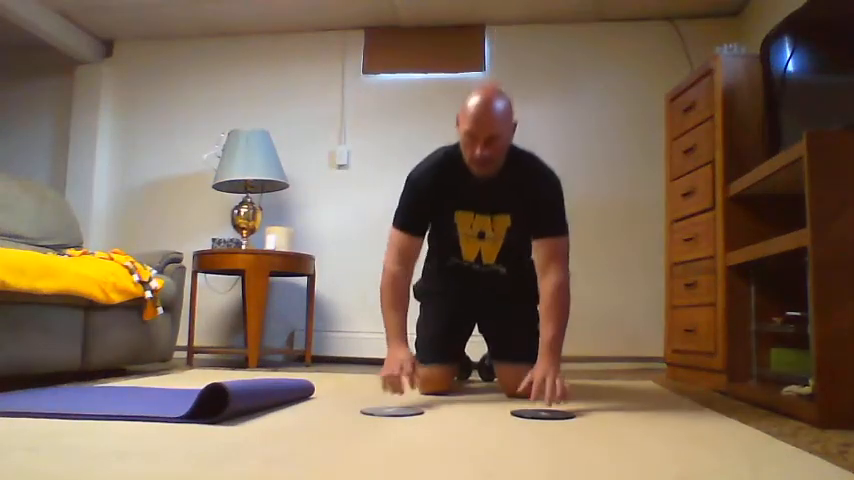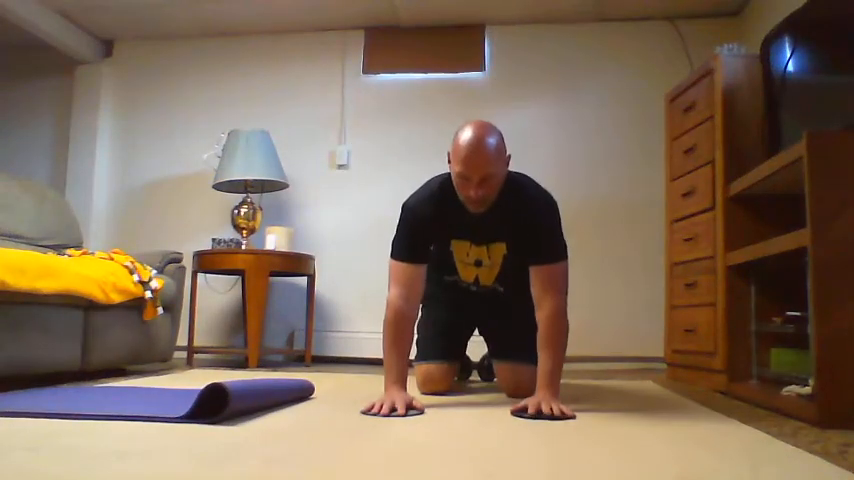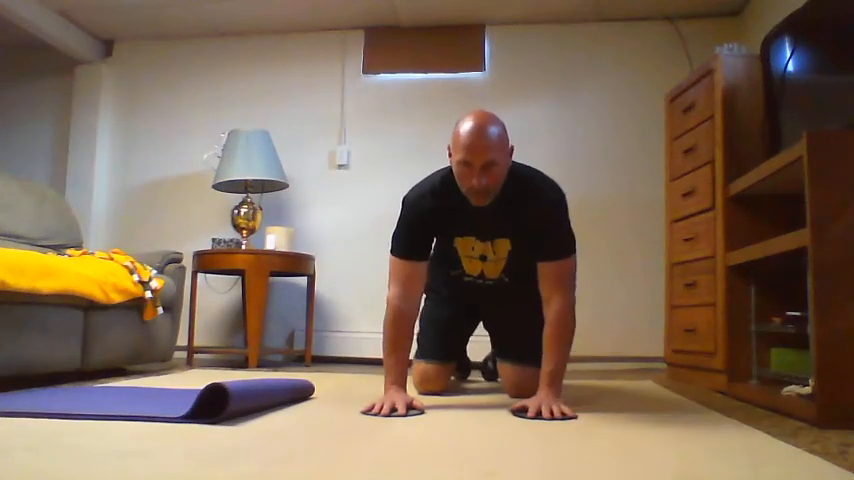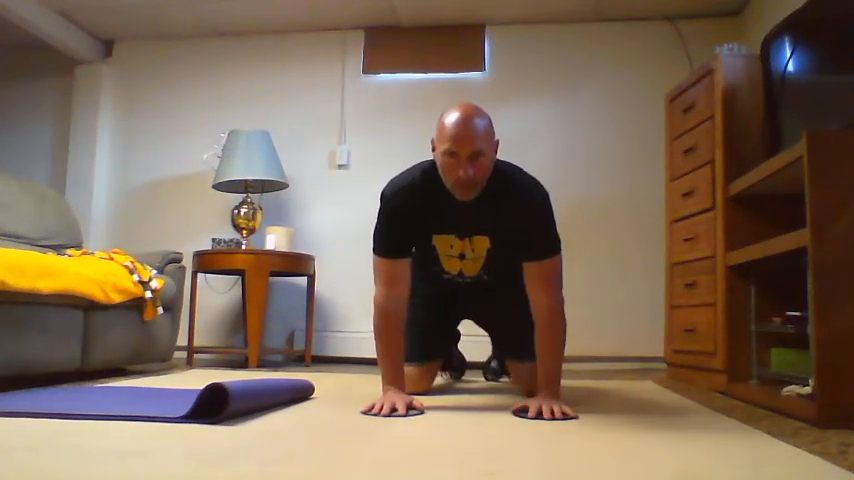
dt=0.4s
person 1, frame 1
left shoulder: (539, 181)
right shoulder: (428, 176)
left elbow: (553, 273)
right elbow: (397, 265)
left wrist: (549, 360)
right wrist: (397, 345)
left hip: (510, 288)
right hip: (446, 285)
left knee: (521, 385)
right knee: (431, 382)
left ankle: (496, 356)
right ankle: (458, 361)
person 1, frame 2
left shoulder: (537, 205)
right shoulder: (421, 206)
left elbow: (551, 301)
right elbow: (401, 298)
left wrist: (546, 390)
right wrist: (394, 386)
left hip: (511, 296)
right hip: (447, 293)
left knee: (521, 386)
right knee: (432, 382)
left ankle: (495, 361)
right ankle: (459, 360)
person 1, frame 3
left shoulder: (544, 198)
right shoulder: (422, 201)
left elbow: (559, 298)
right elbow: (402, 297)
left wrist: (549, 390)
right wrist: (395, 387)
left hip: (518, 289)
right hip: (451, 286)
left knee: (523, 386)
right knee: (429, 382)
left ankle: (499, 359)
right ankle: (457, 357)
person 1, frame 4
left shoulder: (527, 195)
right shoulder: (401, 195)
left elbow: (547, 298)
right elbow: (390, 295)
left wrist: (549, 392)
right wrist: (392, 387)
left hip: (502, 284)
right hip: (432, 284)
left knee: (532, 382)
right knee: (414, 382)
left ankle: (504, 354)
right ankle: (447, 354)
